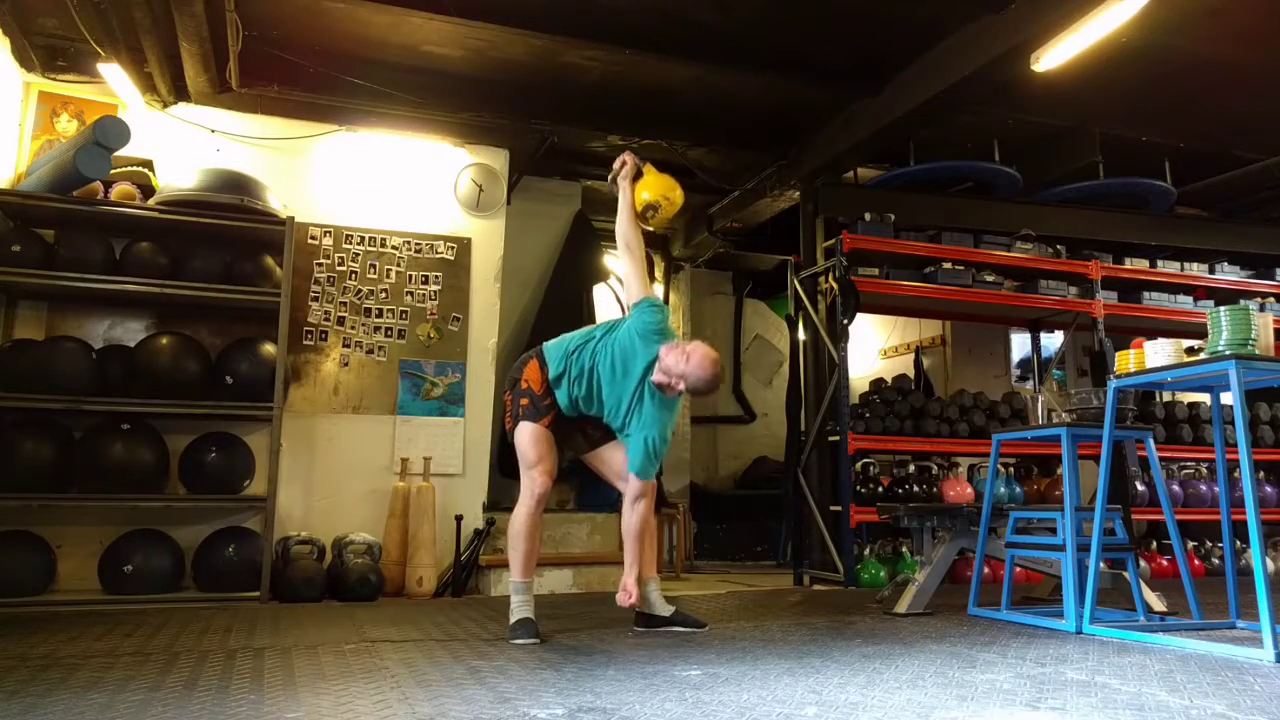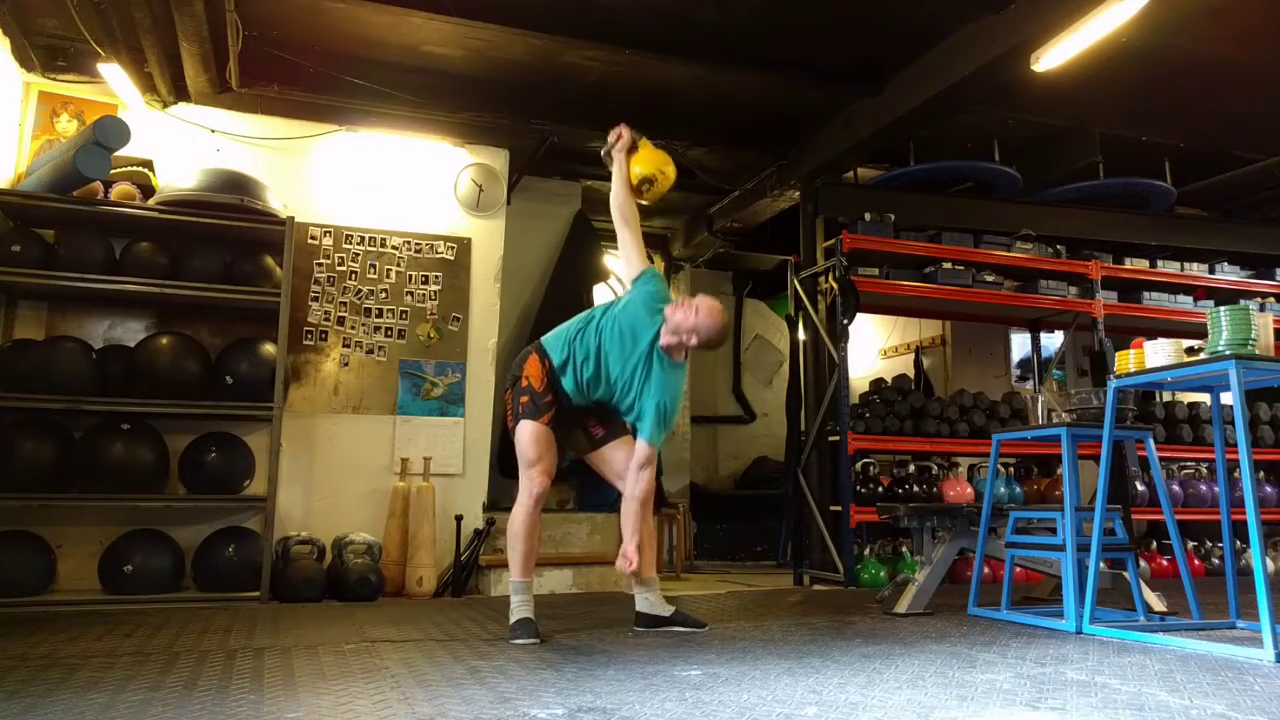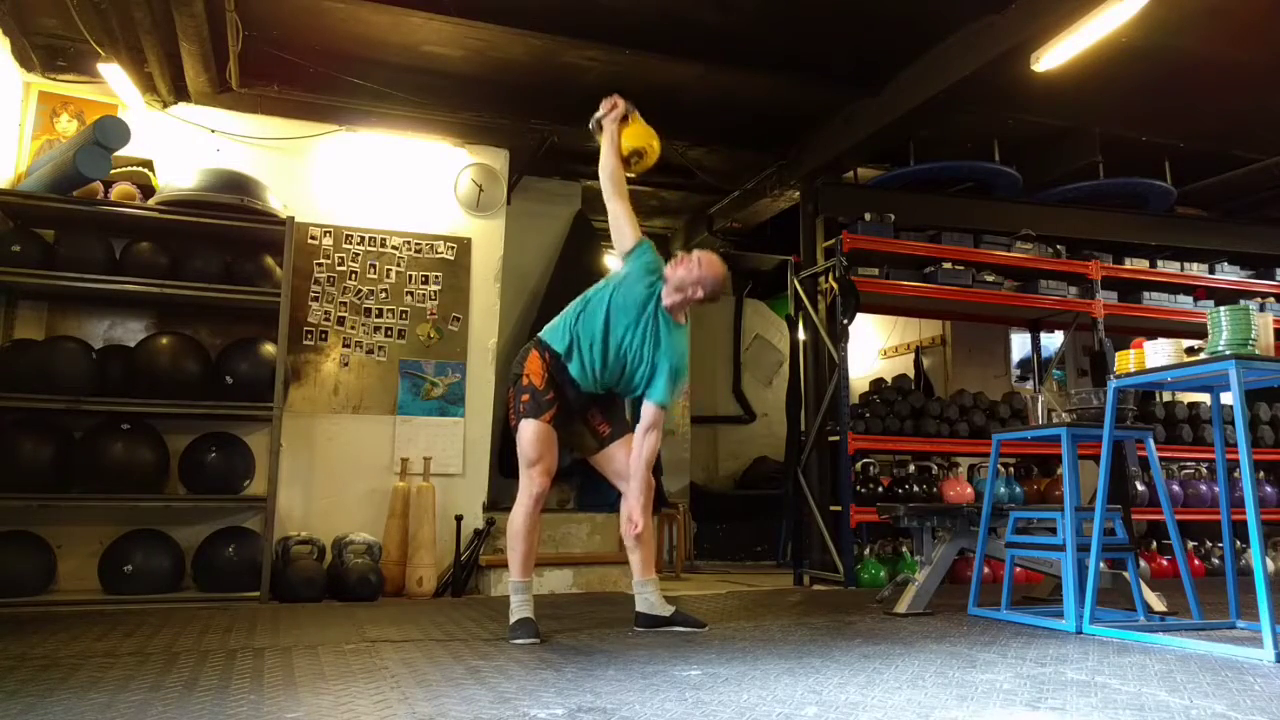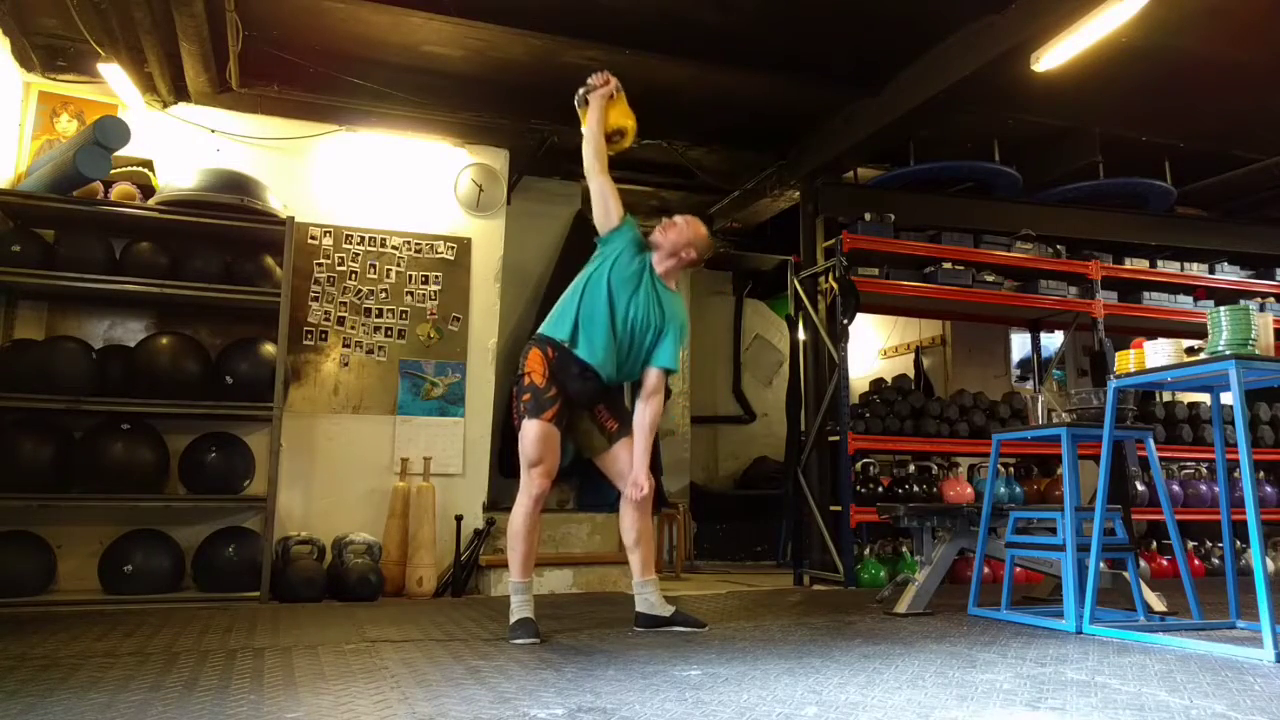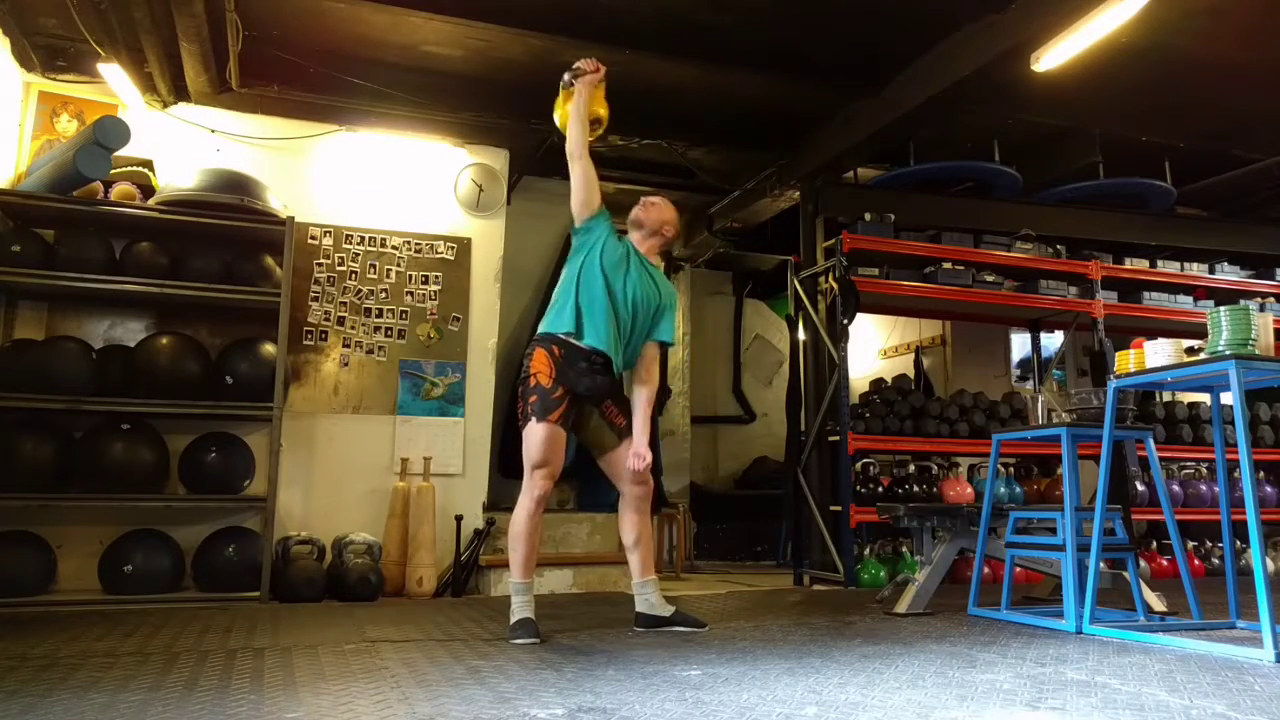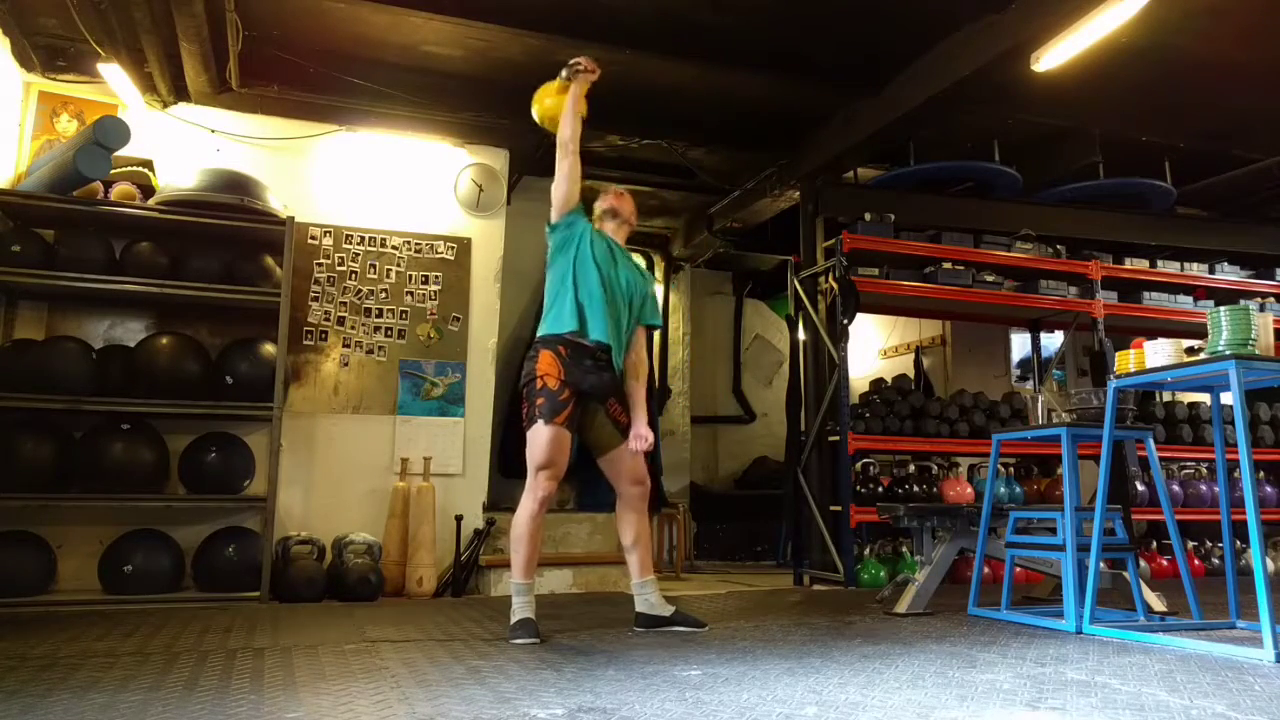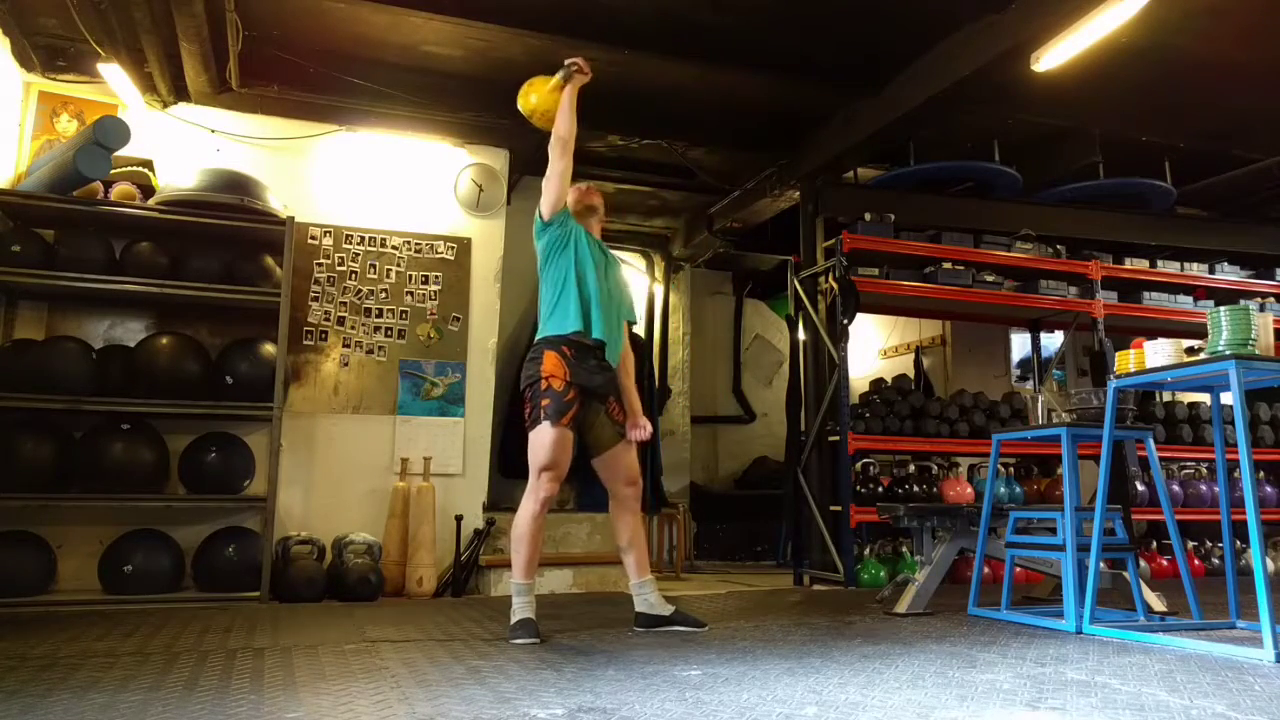
dt=0.2s
person 1, frame 1
left shoulder: (655, 421)
right shoulder: (652, 328)
left elbow: (635, 499)
right elbow: (630, 251)
left wrist: (631, 572)
right wrist: (626, 183)
left hip: (584, 410)
right hip: (539, 377)
left knee: (644, 486)
right knee: (539, 485)
left ankle: (650, 602)
right ankle: (521, 609)
person 1, frame 2
left shoulder: (665, 387)
right shoulder: (651, 300)
left elbow: (642, 465)
right elbow: (626, 225)
left wrist: (632, 540)
right wrist: (620, 157)
left hip: (587, 402)
right hip: (542, 371)
left knee: (642, 485)
right knee: (537, 483)
left ankle: (650, 603)
right ankle: (520, 609)
person 1, frame 3
left shoulder: (673, 348)
right shoulder: (643, 269)
left elbow: (649, 425)
right elbow: (614, 194)
left wrist: (636, 500)
right wrist: (611, 127)
left hip: (593, 393)
right hip: (546, 366)
left knee: (640, 485)
right knee: (536, 483)
left ankle: (649, 604)
right ankle: (520, 609)
person 1, frame 4
left shoulder: (672, 313)
right shoulder: (623, 245)
left elbow: (651, 392)
right elbow: (595, 169)
left wrist: (640, 460)
right wrist: (598, 102)
left hip: (599, 386)
right hip: (550, 363)
left knee: (639, 486)
right knee: (536, 485)
left ankle: (649, 604)
right ankle: (520, 609)
person 1, frame 5
left shoulder: (661, 291)
right shoulder: (597, 234)
left elbow: (647, 369)
right elbow: (577, 157)
left wrist: (640, 434)
right wrist: (584, 88)
left hip: (605, 380)
right hip: (555, 362)
left knee: (639, 485)
right knee: (538, 486)
left ankle: (649, 605)
right ankle: (521, 609)
person 1, frame 6
left shoulder: (640, 278)
right shoulder: (572, 230)
left elbow: (637, 351)
right elbow: (567, 151)
left wrist: (639, 414)
right wrist: (579, 86)
left hip: (606, 377)
right hip: (558, 361)
left knee: (636, 485)
right knee: (542, 485)
left ankle: (650, 604)
right ankle: (522, 609)
person 1, frame 7
left shoulder: (612, 266)
right shoulder: (556, 230)
right elbow: (561, 149)
left wrist: (633, 404)
right wrist: (572, 86)
left hip: (601, 376)
right hip: (559, 361)
left knee: (629, 487)
right knee: (544, 485)
left ankle: (649, 604)
right ankle: (522, 608)
